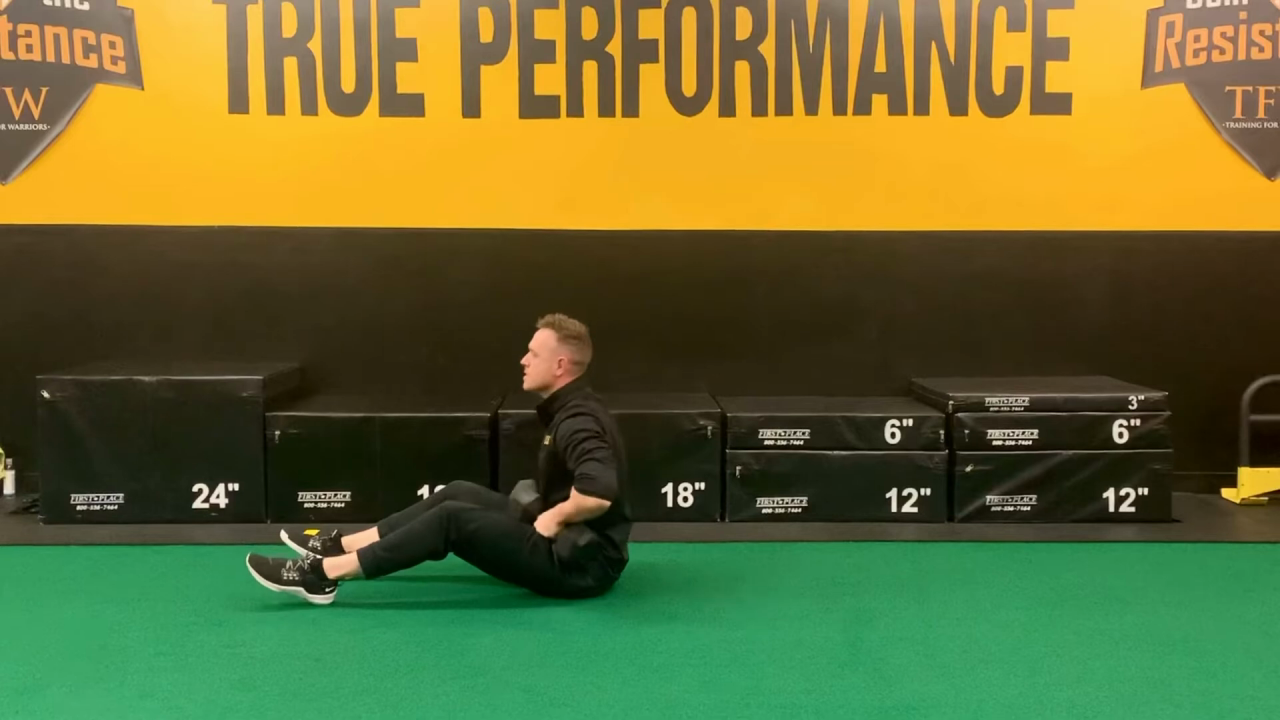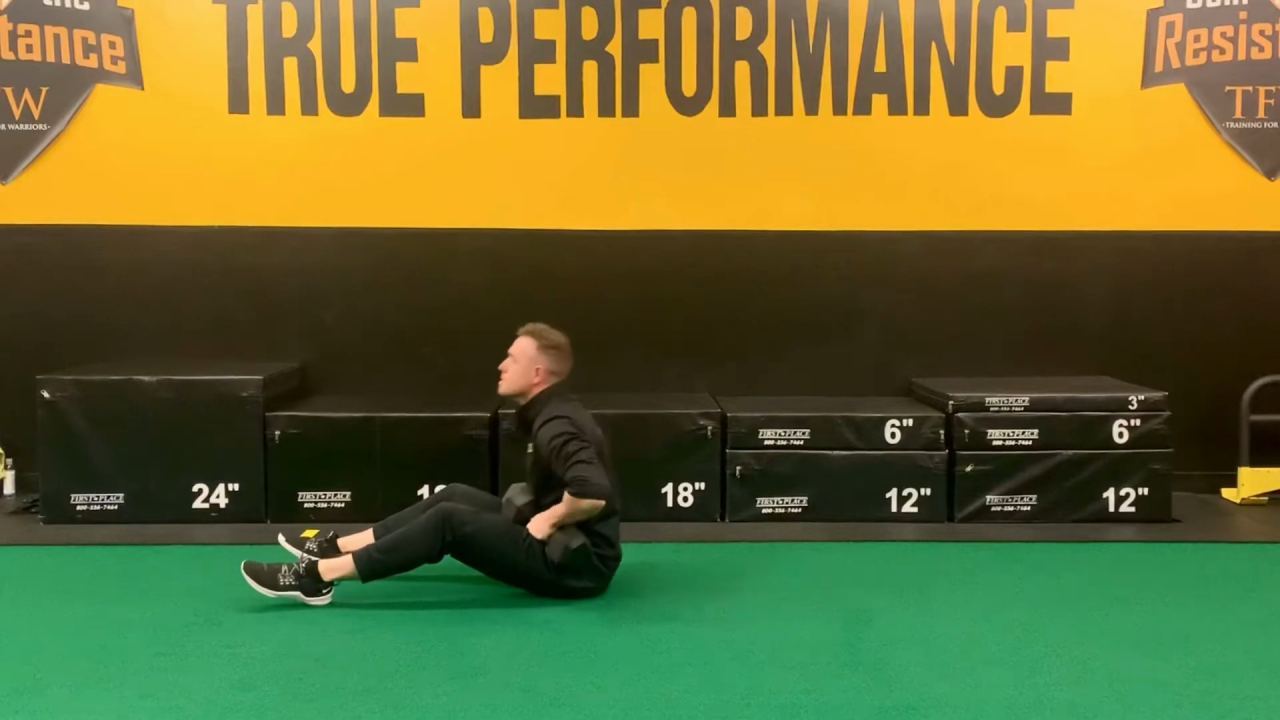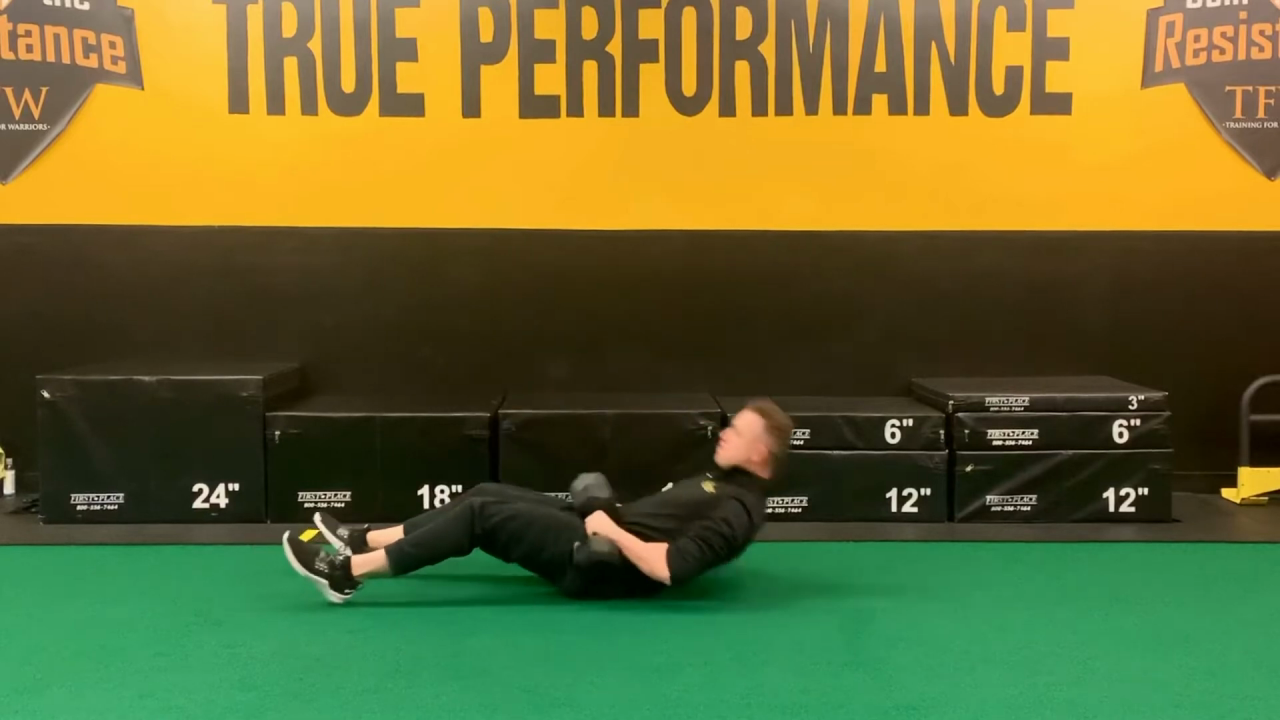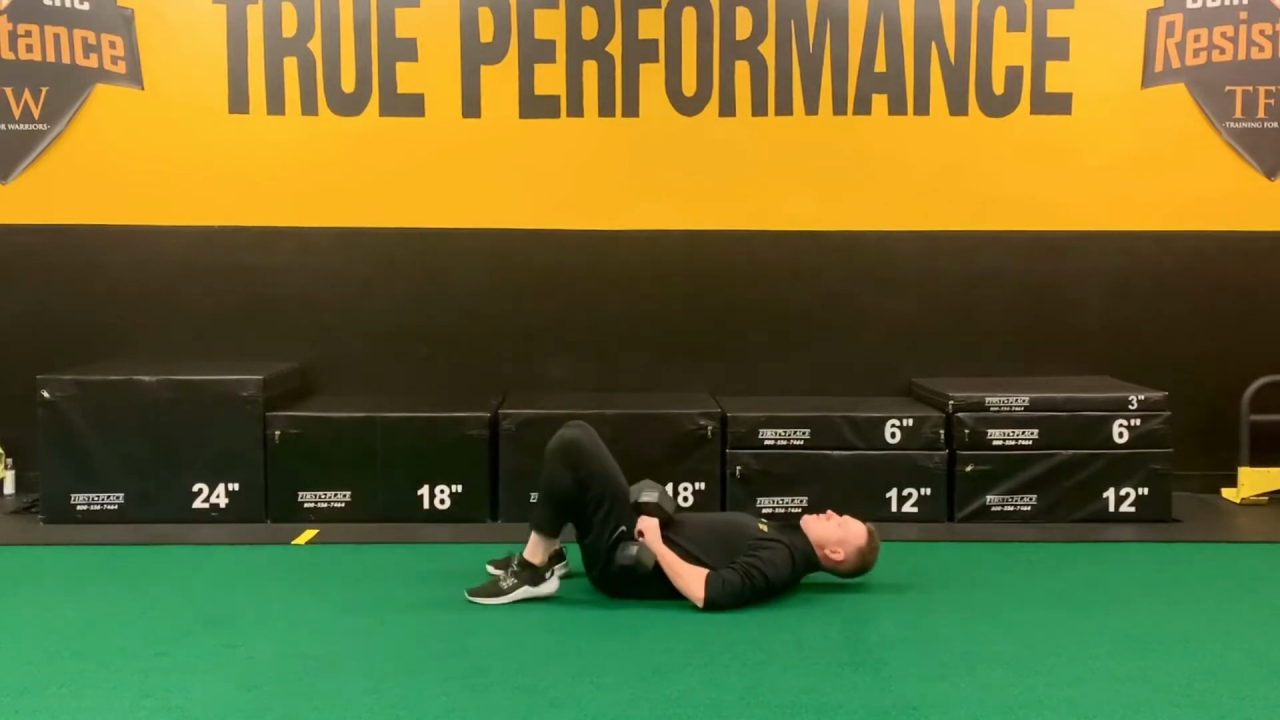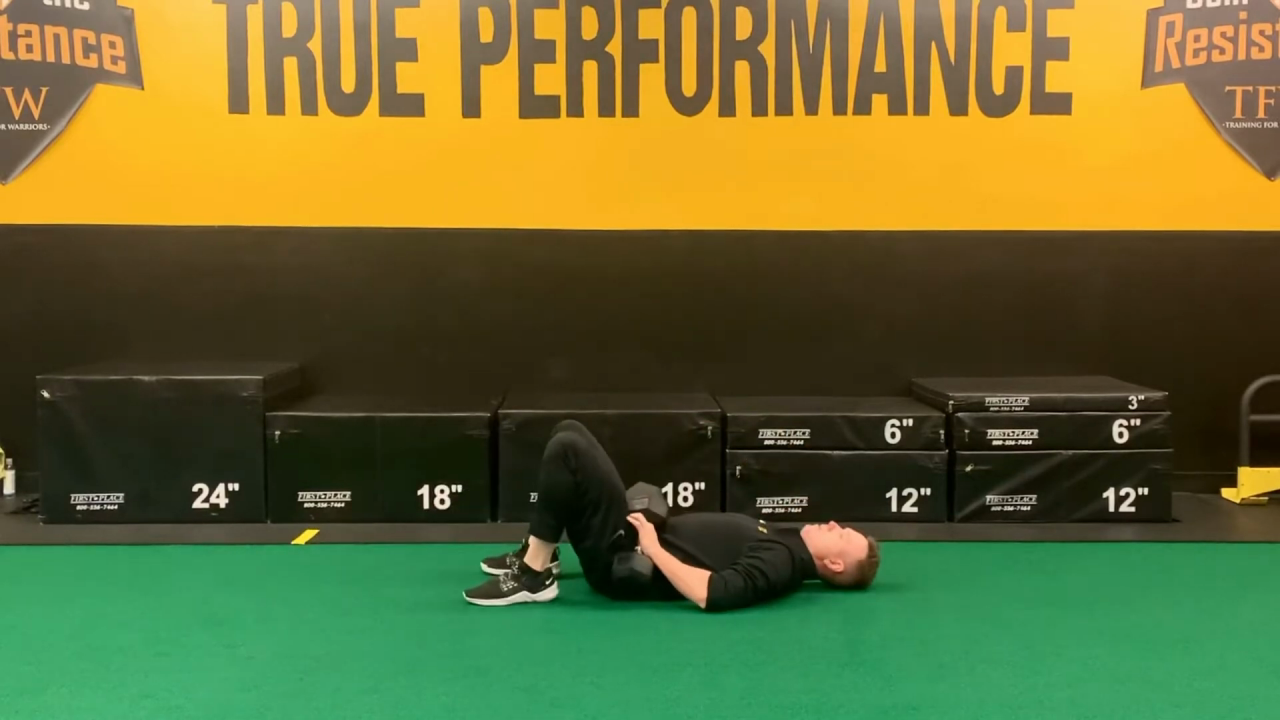
dt=0.5s
person 1, frame 1
left shoulder: (577, 422)
right shoulder: (572, 404)
left elbow: (598, 493)
left wrist: (557, 518)
right wrist: (544, 510)
left hip: (578, 564)
right hip: (571, 545)
left knee: (452, 520)
right knee: (458, 494)
left ankle: (321, 574)
right ankle: (339, 546)
person 1, frame 2
left shoulder: (555, 426)
right shoulder: (555, 409)
left elbow: (592, 494)
left wrist: (551, 520)
right wrist: (540, 514)
left hip: (575, 565)
left knee: (447, 521)
right knee: (454, 497)
left ankle: (318, 577)
right ankle: (336, 547)
person 1, frame 3
left shoulder: (736, 513)
right shoulder: (727, 485)
left elbow: (669, 569)
left wrist: (611, 530)
right wrist: (605, 516)
left hip: (592, 562)
right hip: (596, 534)
left knee: (480, 517)
right knee: (487, 494)
left ankle: (348, 572)
right ankle: (369, 542)
person 1, frame 4
left shoulder: (781, 562)
right shoulder: (785, 536)
left elbow: (708, 592)
left wrist: (657, 545)
right wrist: (657, 524)
right hip: (636, 533)
left knee: (569, 447)
right knee: (576, 434)
left ankle: (534, 569)
right ankle: (545, 555)
person 1, frame 5
left shoulder: (780, 566)
right shoulder: (781, 542)
left elbow: (711, 593)
left wrist: (653, 550)
right wrist: (653, 525)
left hip: (622, 560)
right hip: (634, 536)
left knee: (567, 449)
right knee: (571, 433)
left ankle: (532, 575)
right ankle: (535, 553)
